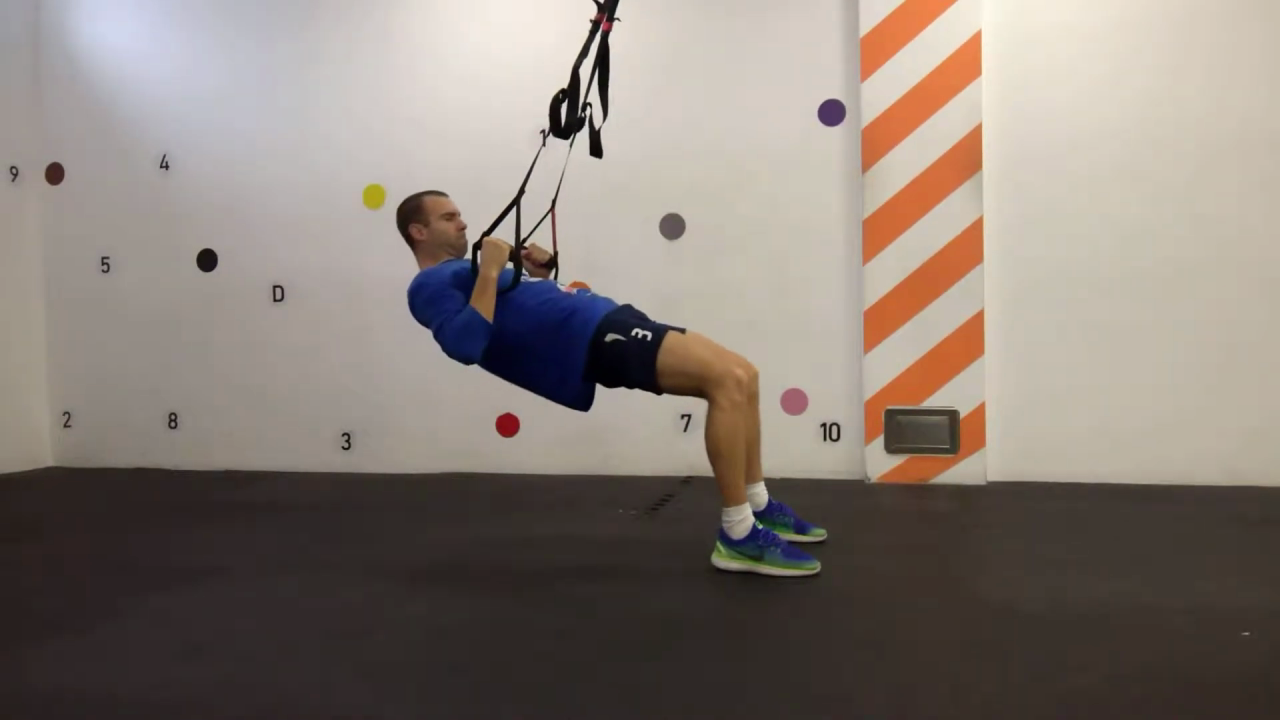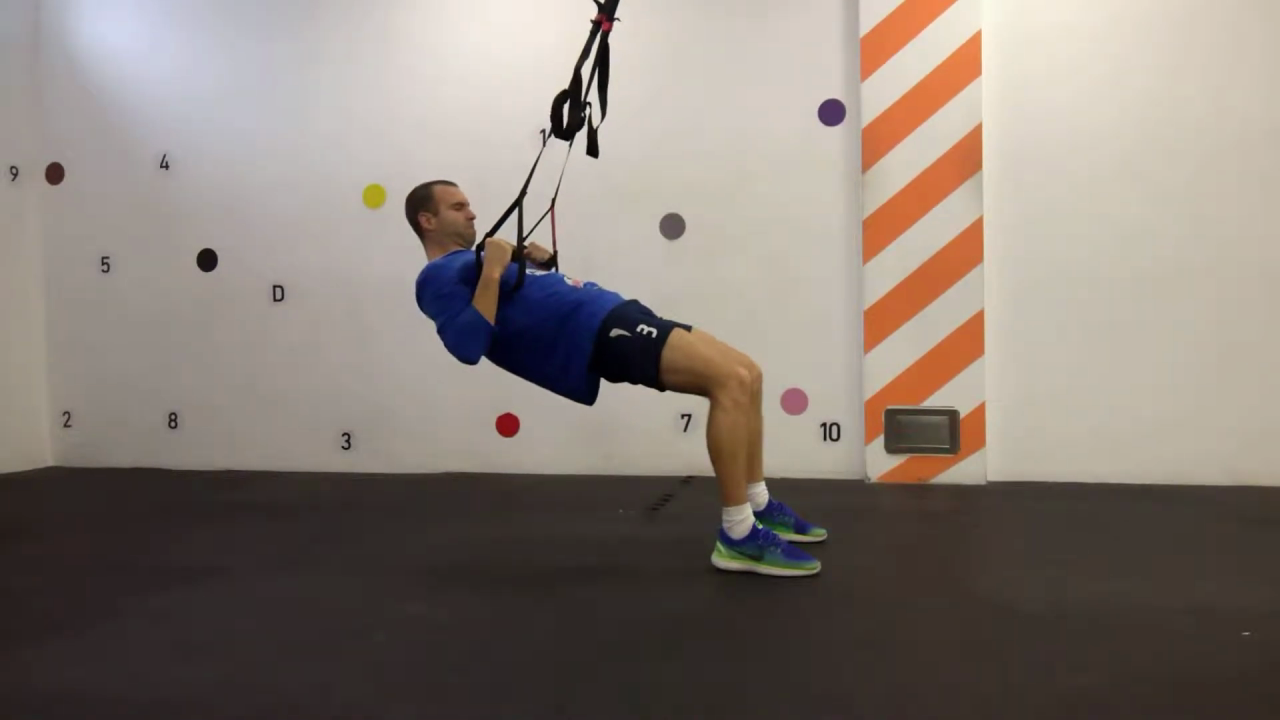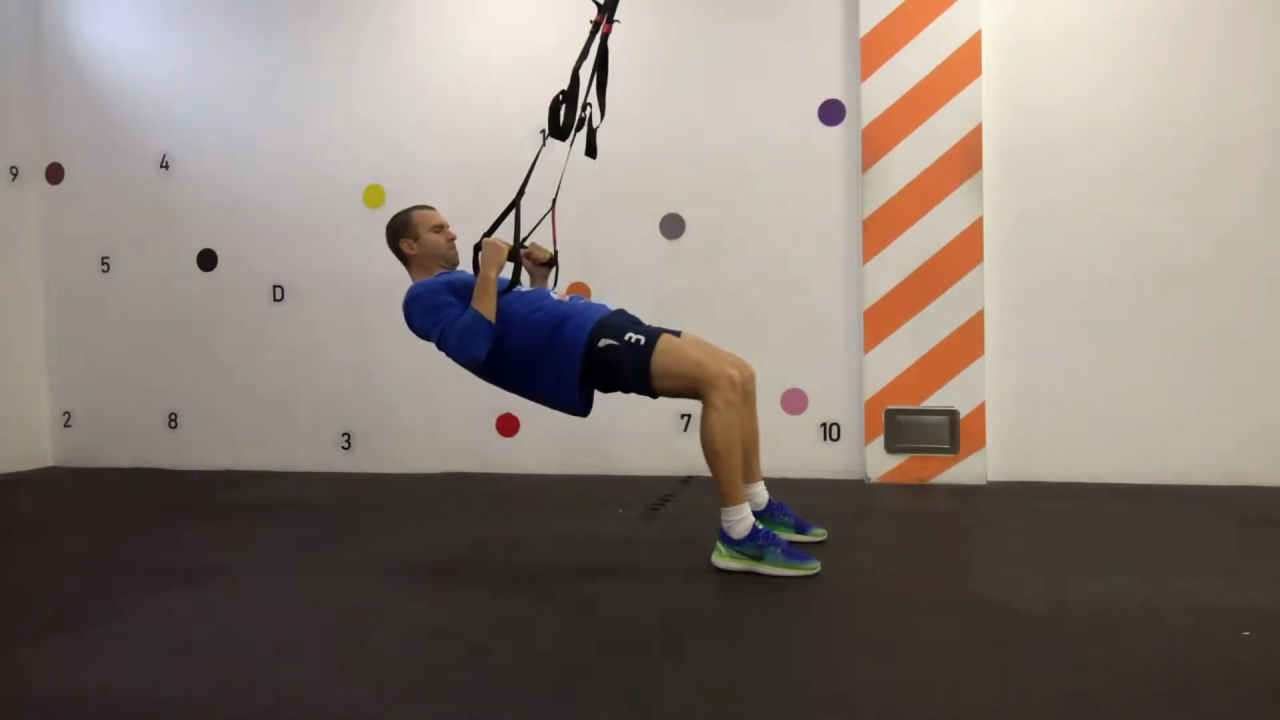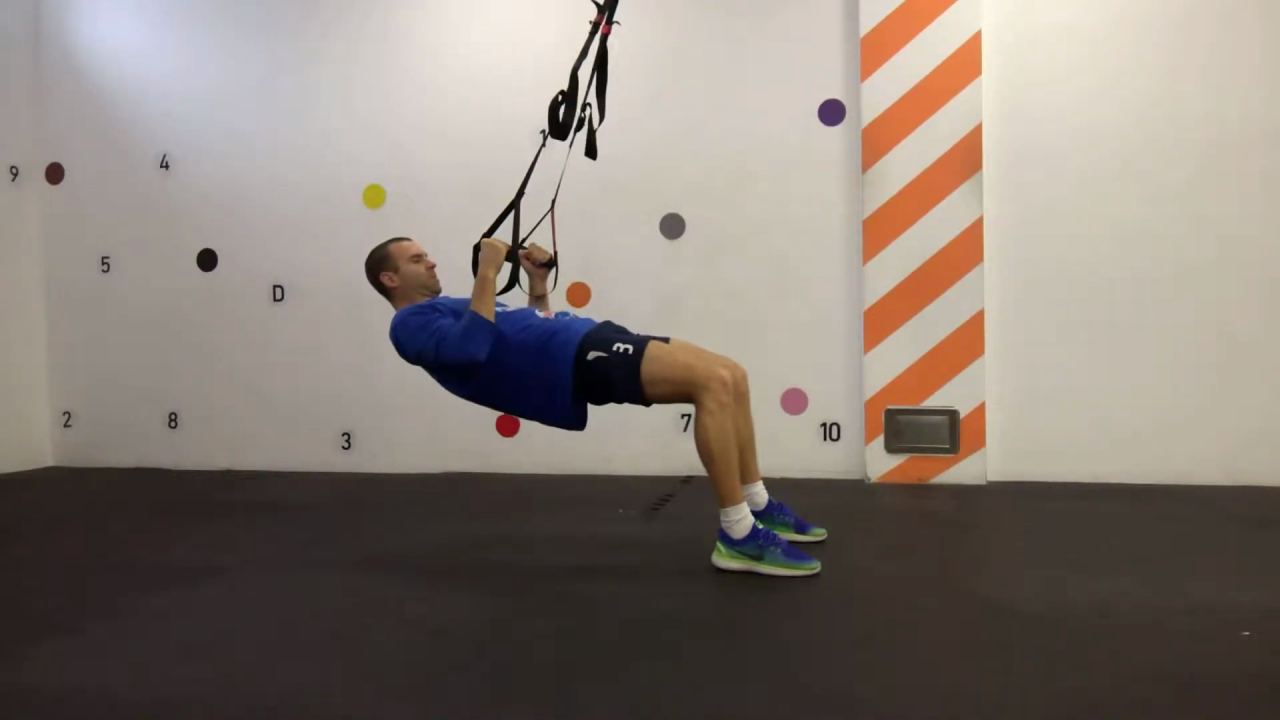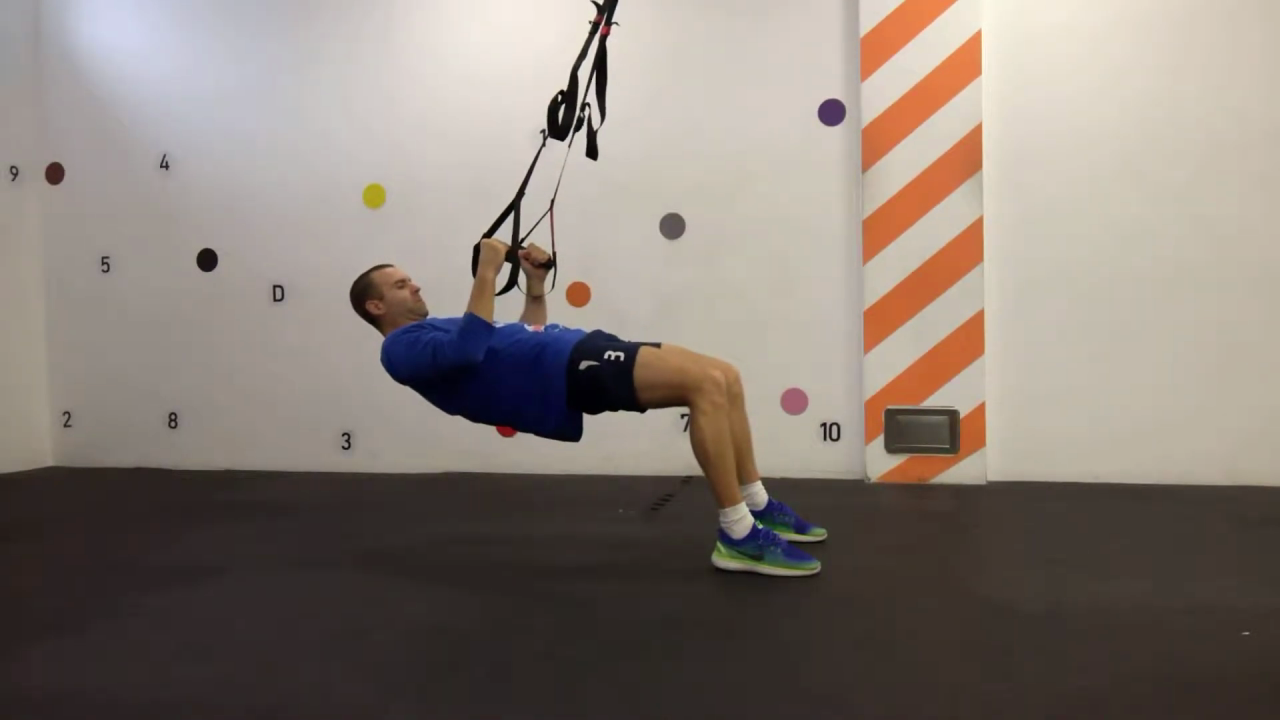
dt=0.5s
person 1, frame 1
left shoulder: (457, 275)
right shoulder: (430, 287)
right elbow: (466, 345)
left wrist: (539, 276)
right wrist: (489, 271)
left hip: (603, 321)
right hip: (588, 339)
left knee: (741, 376)
right knee: (729, 381)
left ankle: (758, 506)
right ankle: (739, 536)
person 1, frame 2
left shoulder: (465, 264)
right shoulder: (438, 277)
right elbow: (468, 346)
left wrist: (538, 271)
right wrist: (492, 271)
left hip: (608, 317)
right hip: (594, 334)
left knee: (744, 375)
right knee: (731, 379)
left ankle: (759, 506)
right ankle: (739, 535)
person 1, frame 3
left shoulder: (450, 286)
right shoulder: (425, 297)
right elbow: (470, 346)
left wrist: (538, 278)
right wrist: (489, 271)
left hip: (597, 328)
right hip: (582, 344)
left knee: (738, 376)
right knee: (723, 381)
left ankle: (758, 507)
right ankle: (738, 535)
person 1, frame 4
left shoulder: (440, 311)
right shoulder: (411, 325)
right elbow: (470, 348)
left wrist: (537, 283)
right wrist: (487, 272)
left hip: (583, 341)
right hip: (573, 359)
left knee: (731, 377)
right knee: (716, 383)
left ankle: (759, 508)
right ankle: (738, 536)
person 1, frame 5
left shoulder: (430, 331)
right shoulder: (402, 349)
right elbow: (468, 352)
left wrist: (535, 286)
right wrist: (486, 274)
left hip: (575, 354)
right hip: (566, 372)
left knee: (724, 379)
right knee: (708, 384)
left ankle: (757, 508)
right ankle: (739, 536)
